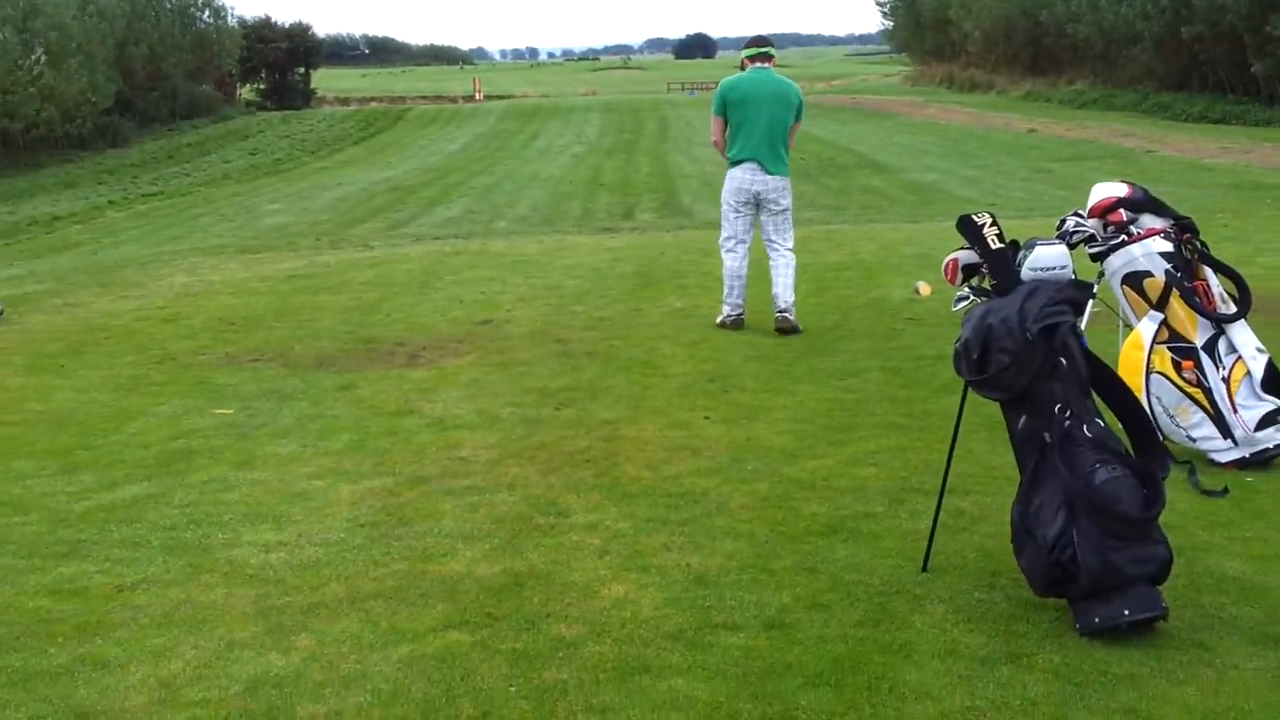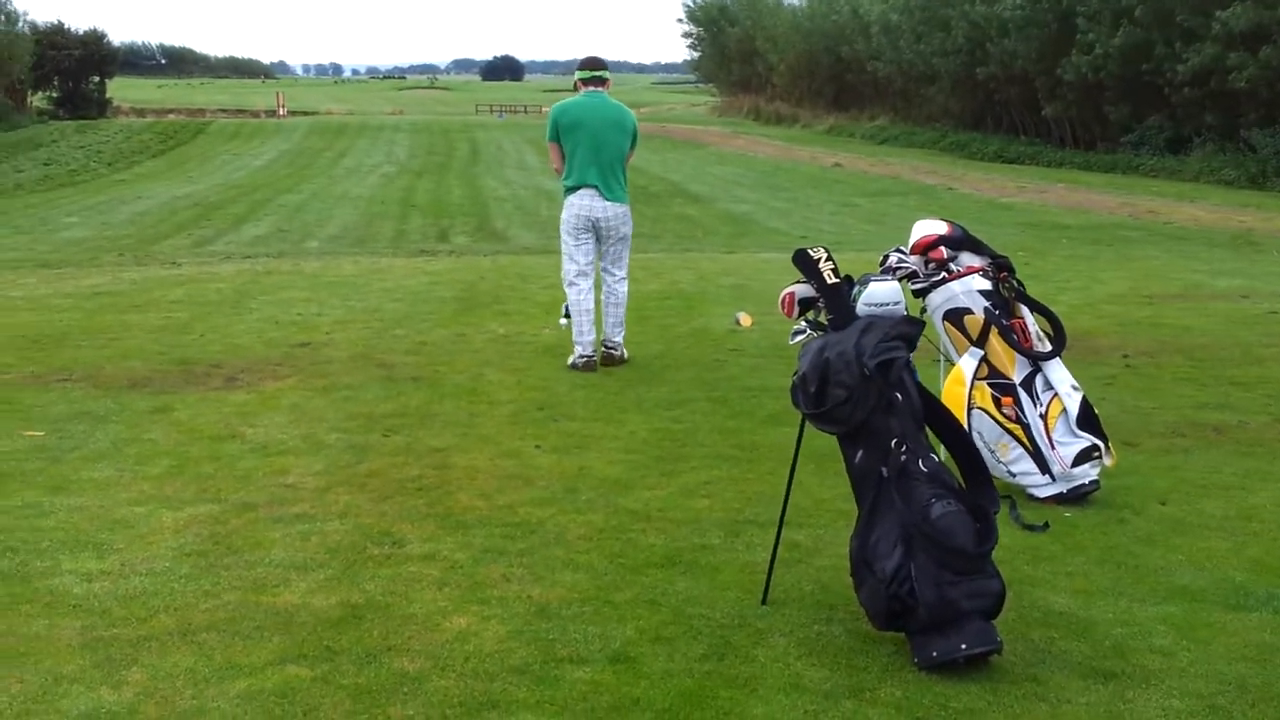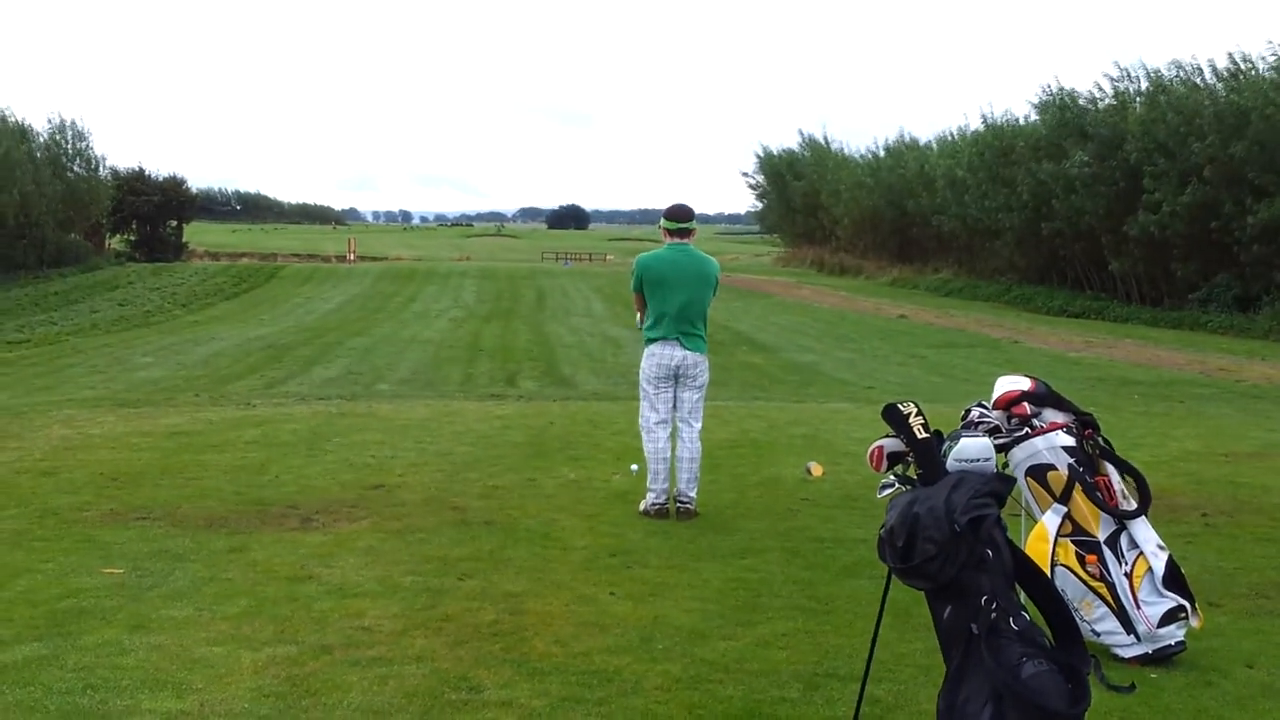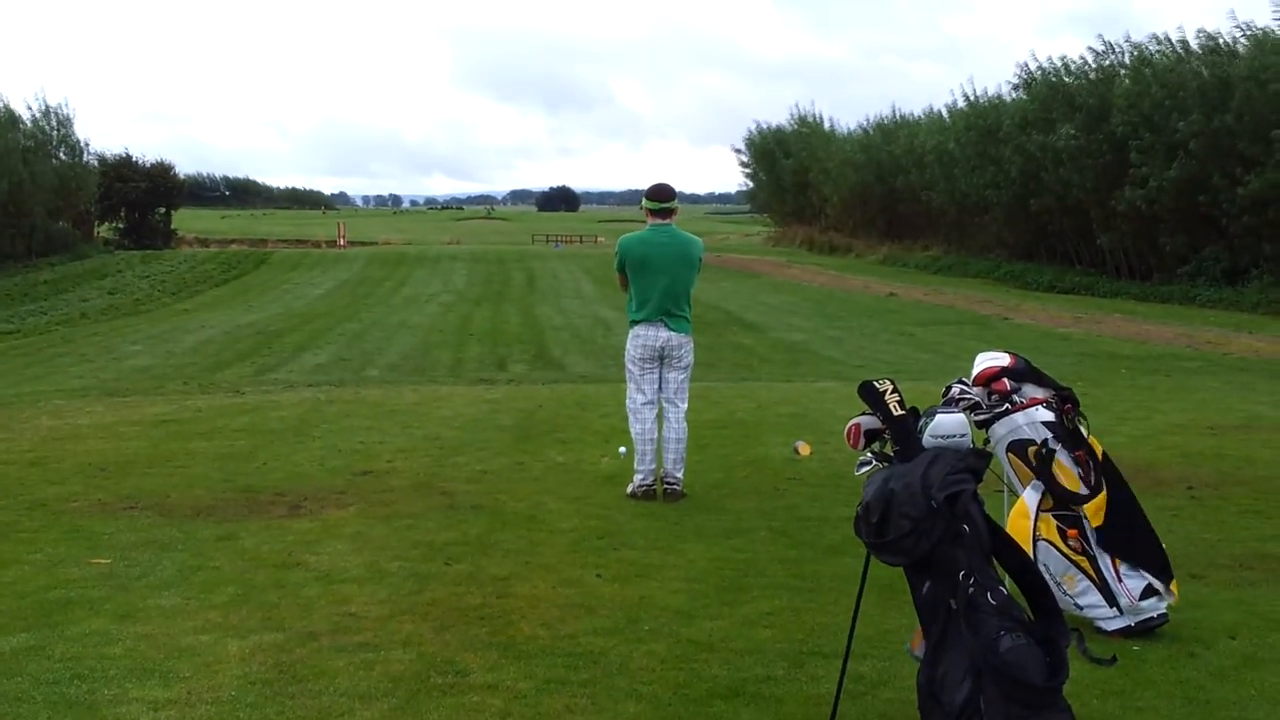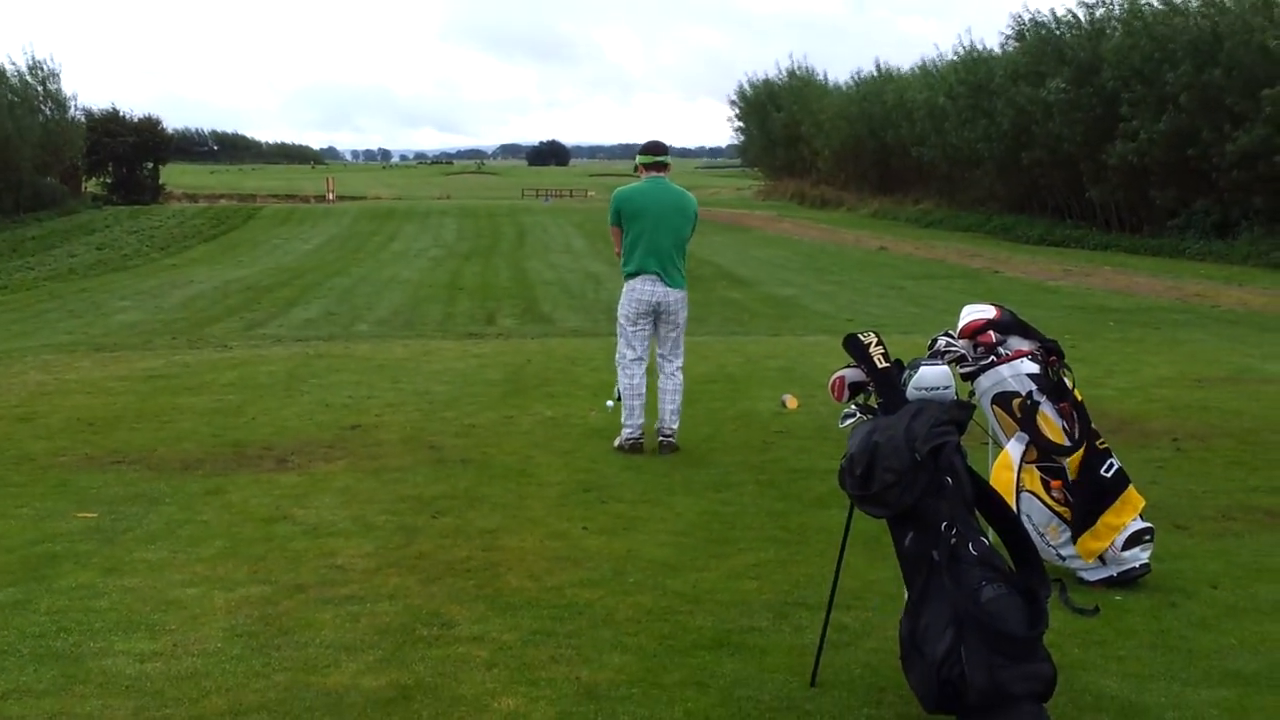
dt=0.7s
person 1, frame 1
left shoulder: (728, 86)
right shoulder: (793, 90)
left elbow: (717, 138)
right elbow: (789, 141)
left hip: (740, 176)
right hip: (776, 178)
left knee: (734, 247)
right knee: (781, 247)
left ankle: (733, 313)
right ankle: (784, 310)
person 1, frame 2
left shoulder: (561, 111)
right shoulder: (626, 115)
left elbow: (558, 165)
left hip: (578, 203)
right hip: (616, 205)
left knee: (579, 280)
right knee: (615, 278)
left ankle: (585, 353)
right ankle: (613, 346)
person 1, frame 3
left shoulder: (645, 262)
right shoulder: (711, 266)
left hip: (658, 352)
right hip: (695, 354)
left knee: (656, 428)
right knee: (690, 430)
left ankle: (657, 500)
right ankle: (686, 500)
person 1, frame 4
left shoulder: (628, 244)
right shoulder: (694, 245)
left hip: (643, 334)
right hip: (679, 335)
left knee: (643, 410)
right knee: (675, 411)
left ankle: (645, 482)
right ankle: (673, 481)
person 1, frame 5
left shoulder: (623, 196)
right shoulder: (688, 200)
left elbow: (619, 248)
right elbow: (684, 243)
left hip: (638, 288)
right hip: (674, 290)
left knee: (631, 364)
right knee: (671, 365)
left ankle: (632, 435)
right ankle: (667, 433)
